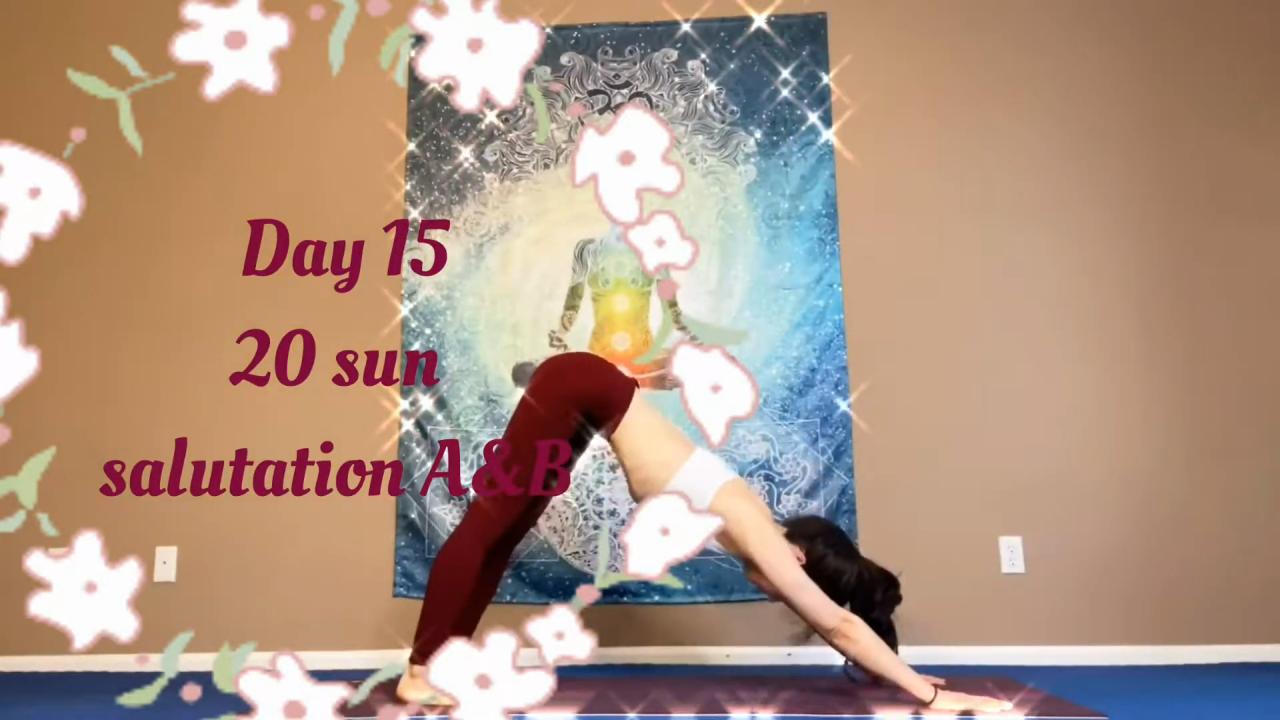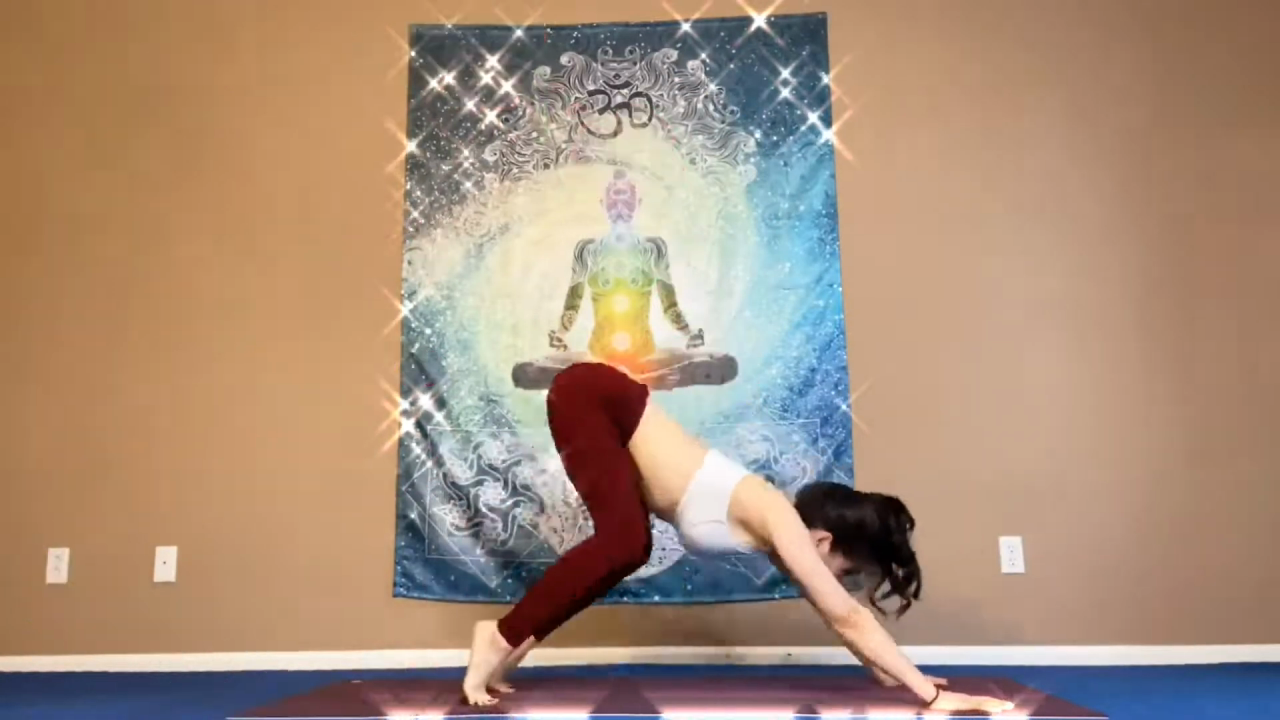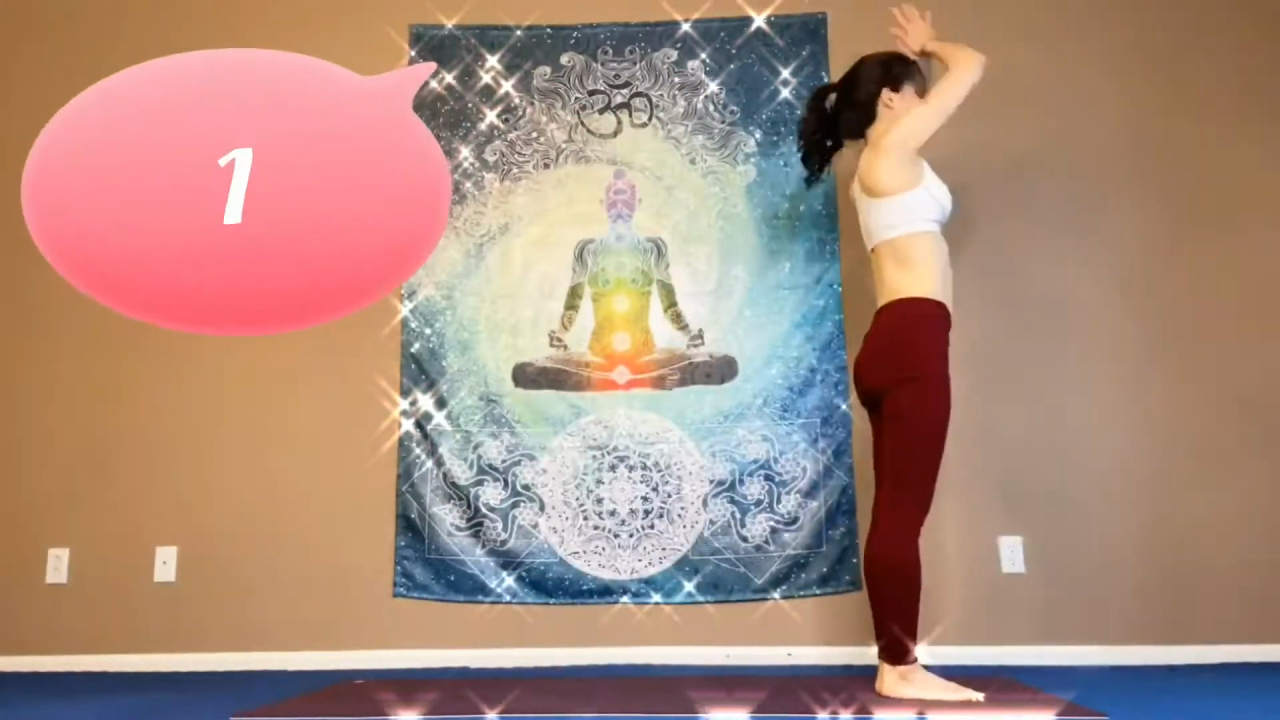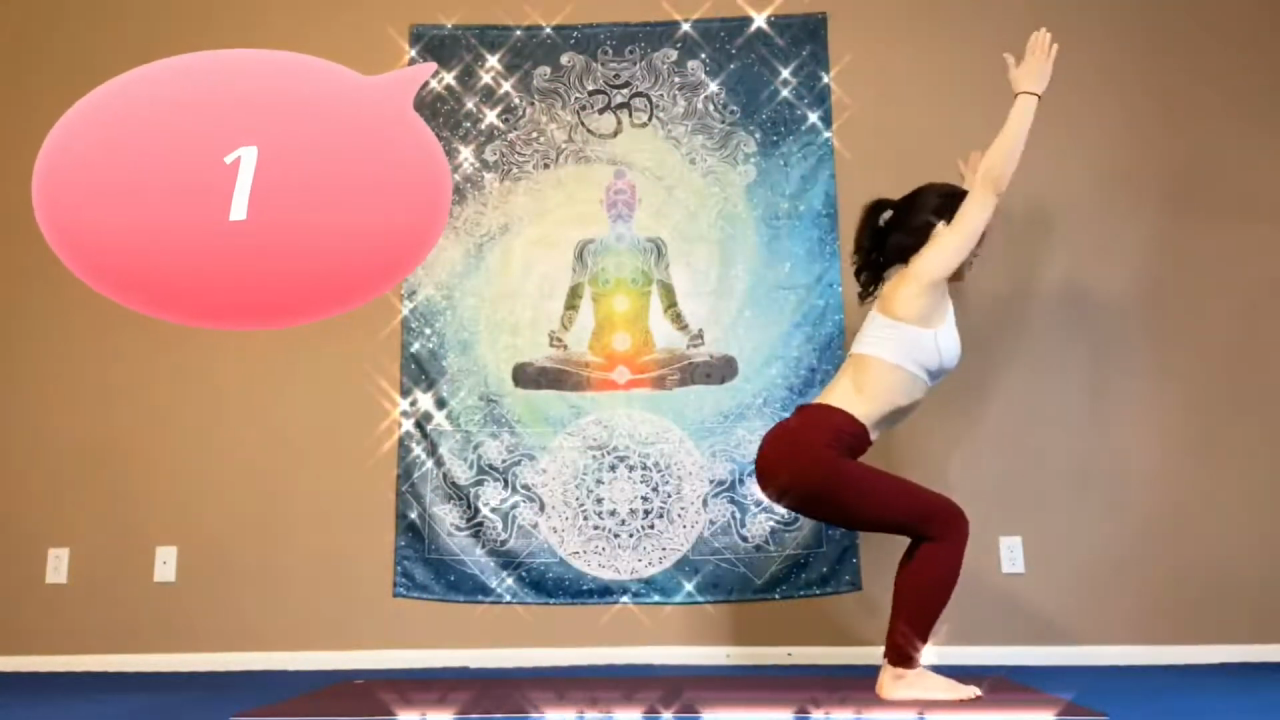
dt=0.5s
person 1, frame 1
left shoulder: (760, 534)
right shoulder: (753, 531)
left elbow: (835, 622)
right elbow: (839, 625)
left hip: (589, 396)
right hip: (575, 391)
left knee: (501, 532)
right knee: (486, 528)
left ankle: (439, 664)
right ankle: (420, 670)
person 1, frame 2
left shoulder: (777, 520)
right shoulder: (779, 522)
left elbow: (846, 616)
right elbow: (848, 617)
left hip: (610, 410)
right hip: (589, 399)
left knee: (625, 546)
right knee: (627, 543)
right ankle: (503, 639)
person 1, frame 3
left shoulder: (879, 162)
right shoulder: (895, 140)
right elbow: (971, 65)
left hip: (895, 343)
right hip: (911, 341)
left knee: (899, 510)
right knee: (903, 511)
left ankle: (899, 663)
right ankle: (898, 667)
person 1, frame 4
left shoulder: (916, 291)
right shoulder: (919, 279)
right elbow: (994, 188)
left wrist: (969, 193)
right wrist: (1029, 92)
left hip: (802, 454)
right hip: (805, 453)
left knee: (935, 529)
right knee: (944, 525)
left ankle: (901, 667)
right ankle: (901, 672)
person 2, frame 1
right shoulder: (588, 250)
left elbow: (669, 300)
right elbow: (572, 303)
left wrist: (686, 335)
right wrist: (560, 336)
left hip: (645, 357)
right hip: (599, 355)
person 2, frame 2
left shoulder: (655, 249)
right shoulder: (587, 251)
left elbow: (670, 304)
right elbow: (572, 305)
left wrist: (689, 335)
right wrist: (559, 336)
left hip: (645, 355)
right hip: (599, 355)
right knee: (524, 372)
person 2, frame 3
left shoulder: (654, 248)
right shoulder: (587, 250)
left elbow: (670, 305)
right elbow: (572, 304)
left wrist: (690, 335)
right wrist: (559, 338)
left hip: (645, 355)
right hip: (598, 356)
left knee: (725, 366)
right knee: (524, 373)
person 2, frame 4
left shoulder: (654, 248)
right shoulder: (587, 250)
left elbow: (670, 305)
right elbow: (572, 304)
left wrist: (690, 335)
right wrist: (559, 338)
left hip: (645, 355)
right hip: (598, 355)
left knee: (725, 366)
right knee: (525, 373)
